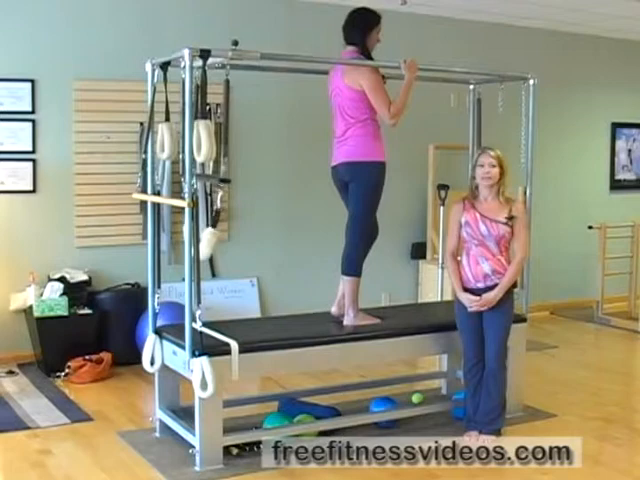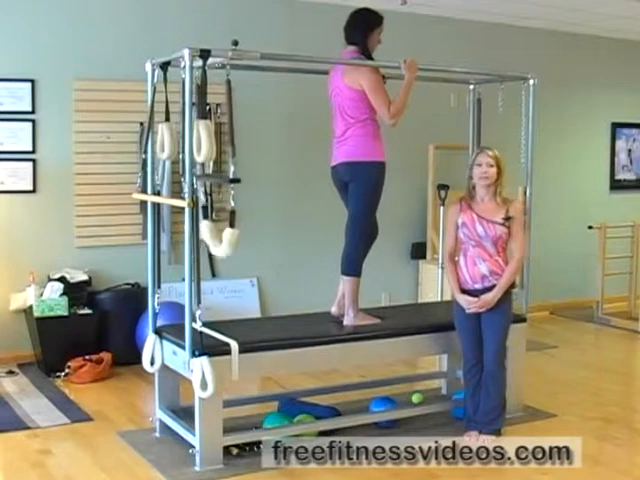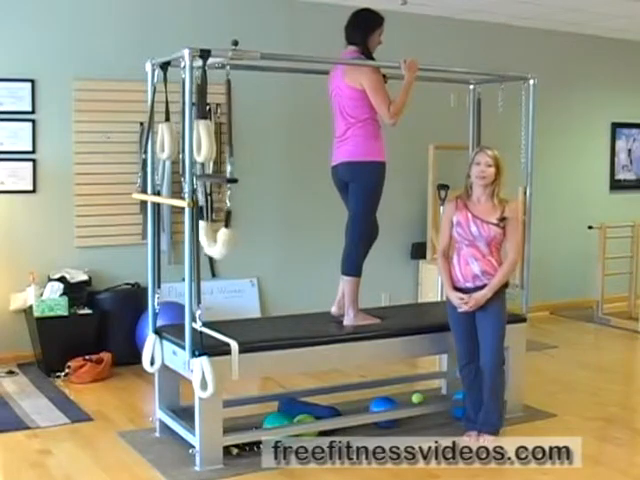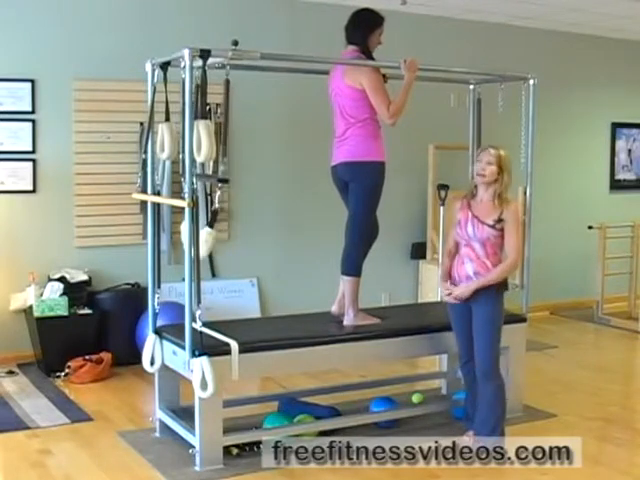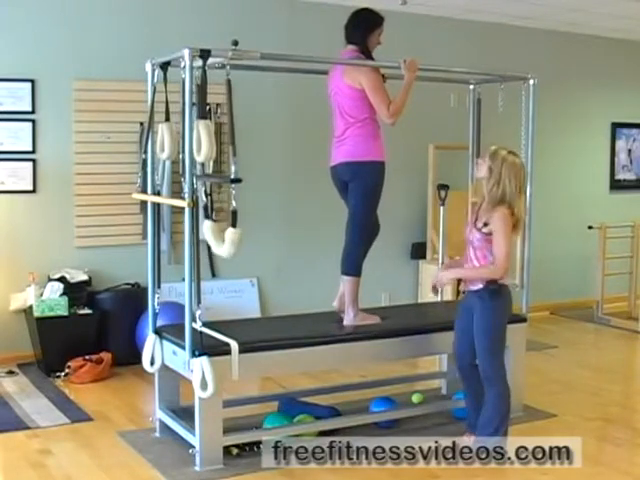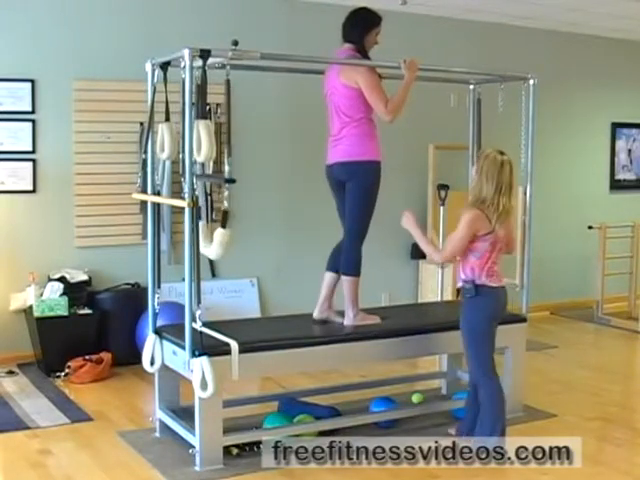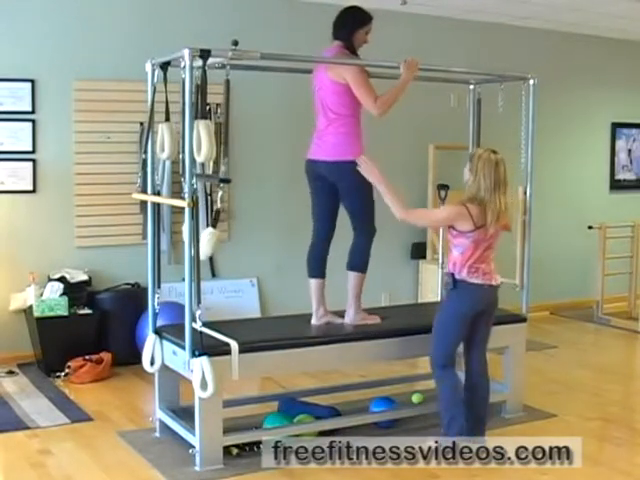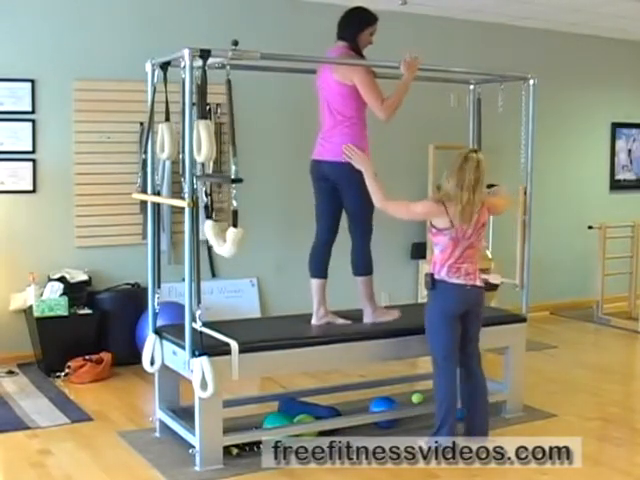
dt=0.5s
person 1, frame 1
left shoulder: (336, 70)
right shoulder: (363, 69)
right elbow: (390, 116)
left wrist: (378, 81)
right wrist: (409, 80)
left hip: (341, 162)
right hip: (364, 161)
left knee: (364, 231)
right knee: (360, 233)
left ankle: (341, 303)
right ankle: (352, 312)
person 1, frame 2
left shoulder: (336, 70)
right shoulder: (364, 69)
right elbow: (390, 116)
right wrist: (409, 80)
left hip: (341, 162)
right hip: (364, 161)
left knee: (364, 231)
right knee: (358, 233)
left ankle: (341, 303)
right ankle: (351, 312)
person 1, frame 3
left shoulder: (337, 70)
right shoulder: (364, 69)
right elbow: (390, 115)
left wrist: (378, 82)
right wrist: (408, 79)
left hip: (341, 162)
right hip: (364, 161)
left knee: (364, 231)
right knee: (359, 233)
left ankle: (342, 303)
right ankle: (351, 312)
person 1, frame 4
left shoulder: (337, 69)
right shoulder: (364, 68)
right elbow: (389, 115)
left wrist: (379, 81)
right wrist: (408, 79)
left hip: (341, 162)
right hip: (364, 161)
left knee: (365, 230)
right knee: (358, 233)
left ankle: (342, 302)
right ankle: (351, 312)
person 1, frame 5
left shoulder: (336, 68)
right shoulder: (363, 68)
right elbow: (389, 115)
left wrist: (377, 81)
right wrist: (408, 79)
left hip: (340, 162)
right hip: (364, 160)
left knee: (365, 228)
right knee: (359, 233)
left ankle: (343, 298)
right ankle: (352, 312)
person 1, frame 6
left shoulder: (333, 67)
right shoulder: (360, 66)
right elbow: (388, 113)
right wrist: (408, 78)
left hip: (336, 162)
right hip: (360, 160)
left knee: (351, 232)
right knee: (354, 235)
left ankle: (324, 304)
right ankle: (352, 312)
person 1, frame 7
left shoulder: (322, 64)
right shoulder: (347, 63)
right elbow: (377, 107)
right wrist: (405, 78)
left hip: (317, 160)
right hip: (344, 159)
left knee: (322, 234)
right knee: (364, 231)
left ankle: (319, 310)
right ankle: (354, 309)
person 1, frame 8
left shoulder: (325, 66)
right shoulder: (354, 65)
right elbow: (384, 111)
right wrist: (407, 77)
left hip: (322, 160)
right hip: (347, 160)
left knee: (324, 235)
right knee: (361, 235)
left ankle: (319, 310)
right ankle: (370, 310)
person 2, frame 1
left shoulder: (514, 209)
right shoulder: (461, 208)
left elbow: (520, 255)
right elbow: (450, 254)
left wrist: (496, 293)
right wrist: (460, 292)
left hip: (499, 294)
right hip: (467, 294)
left knee: (494, 360)
right knee: (472, 360)
left ankle: (490, 425)
right ankle: (473, 422)
person 2, frame 2
left shoulder: (511, 209)
right shoulder: (458, 208)
left elbow: (518, 256)
right elbow: (449, 255)
left wrist: (495, 294)
right wrist: (458, 293)
left hip: (497, 294)
right hip: (466, 295)
left knee: (493, 361)
right knee: (472, 361)
left ankle: (490, 425)
right ankle: (473, 422)
person 2, frame 3
left shoulder: (507, 210)
right shoulder: (453, 207)
left elbow: (513, 257)
right elbow: (442, 253)
left wrist: (485, 293)
right wrist: (450, 291)
left hip: (491, 294)
right hip: (458, 294)
left knee: (491, 362)
right knee: (467, 362)
left ankle: (490, 428)
right ankle: (473, 423)
person 2, frame 4
left shoulder: (508, 210)
right shoulder: (461, 205)
left elbow: (512, 260)
left wrist: (473, 286)
right wrist: (444, 281)
left hip: (487, 294)
right hip: (457, 293)
left knee: (486, 366)
right knee: (467, 362)
left ankle: (489, 435)
right ankle: (474, 424)
person 2, frame 5
left shoulder: (501, 214)
right shoulder: (481, 207)
left elbow: (499, 268)
left wrist: (454, 273)
right wrist: (450, 267)
left hip: (490, 298)
right hip: (472, 296)
left knee: (490, 369)
right knee: (464, 361)
left ankle: (492, 438)
right ankle: (478, 426)
person 2, frame 6
left shoulder: (474, 215)
right shoulder: (502, 213)
left elbow: (441, 257)
right elbow: (509, 248)
left wrist: (414, 228)
left hip: (479, 296)
right hip: (492, 293)
left knee: (483, 370)
right knee: (478, 365)
left ankle: (491, 441)
right ankle: (471, 427)
person 2, frame 7
left shoulder: (459, 212)
right shoulder: (499, 212)
left elbow: (403, 214)
left wrist: (378, 180)
left hip: (463, 292)
right hip: (489, 292)
left knee: (442, 362)
right knee: (476, 361)
left ankle: (453, 434)
right ankle: (474, 432)
person 2, frame 8
left shoulder: (437, 208)
right shoulder: (484, 207)
left elbow: (383, 204)
right elbow: (504, 201)
left wrist: (366, 169)
right wrist: (498, 191)
left hip: (446, 292)
right hip: (474, 291)
left knee: (445, 367)
right knee: (471, 363)
left ankle: (444, 440)
right ankle: (478, 432)
